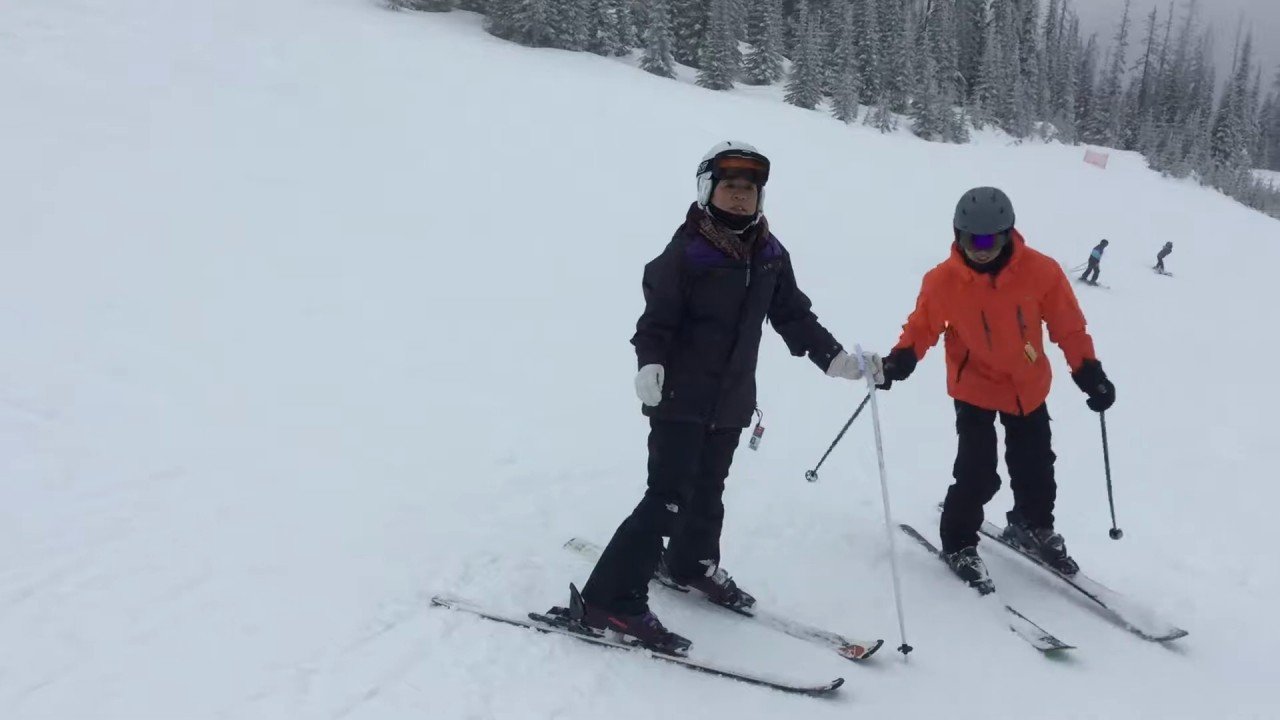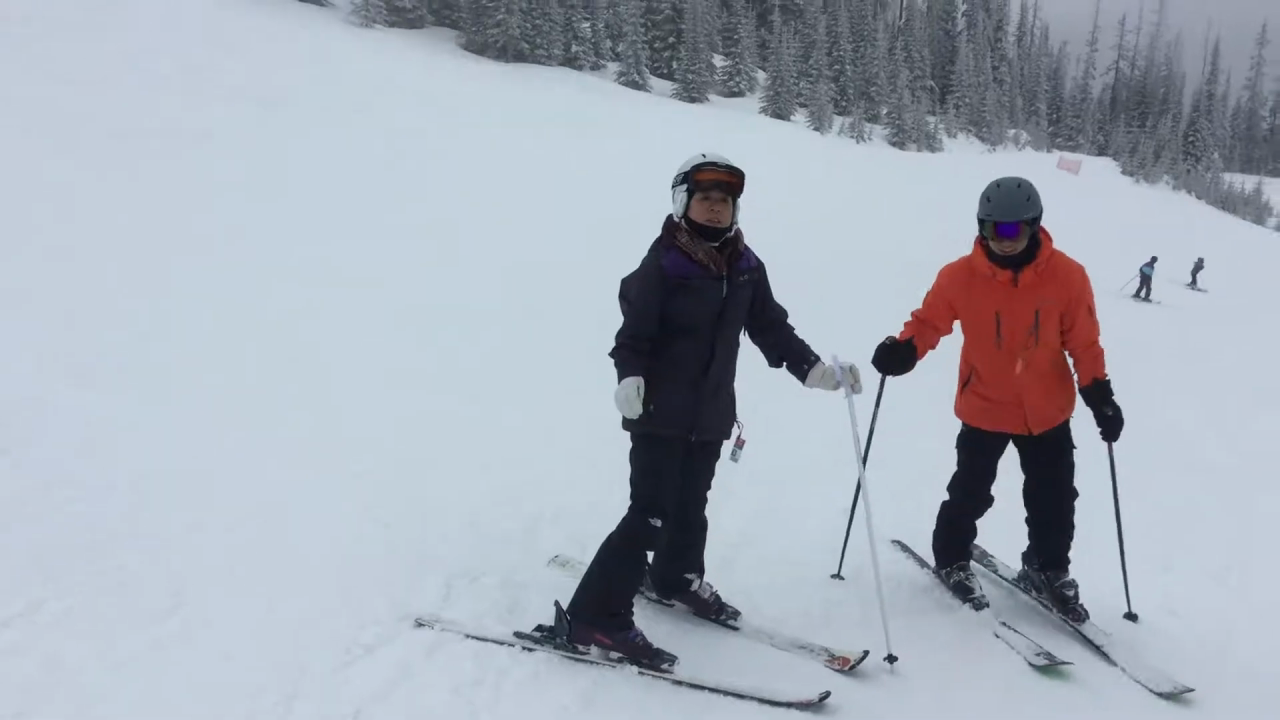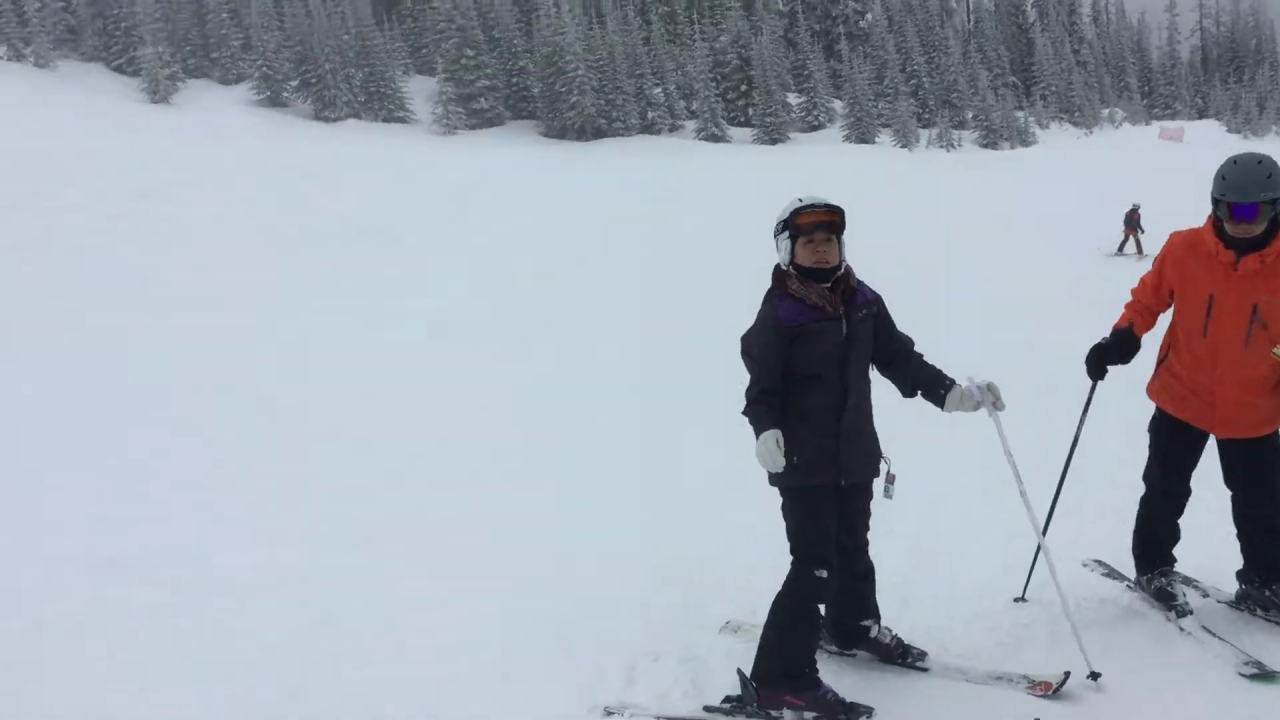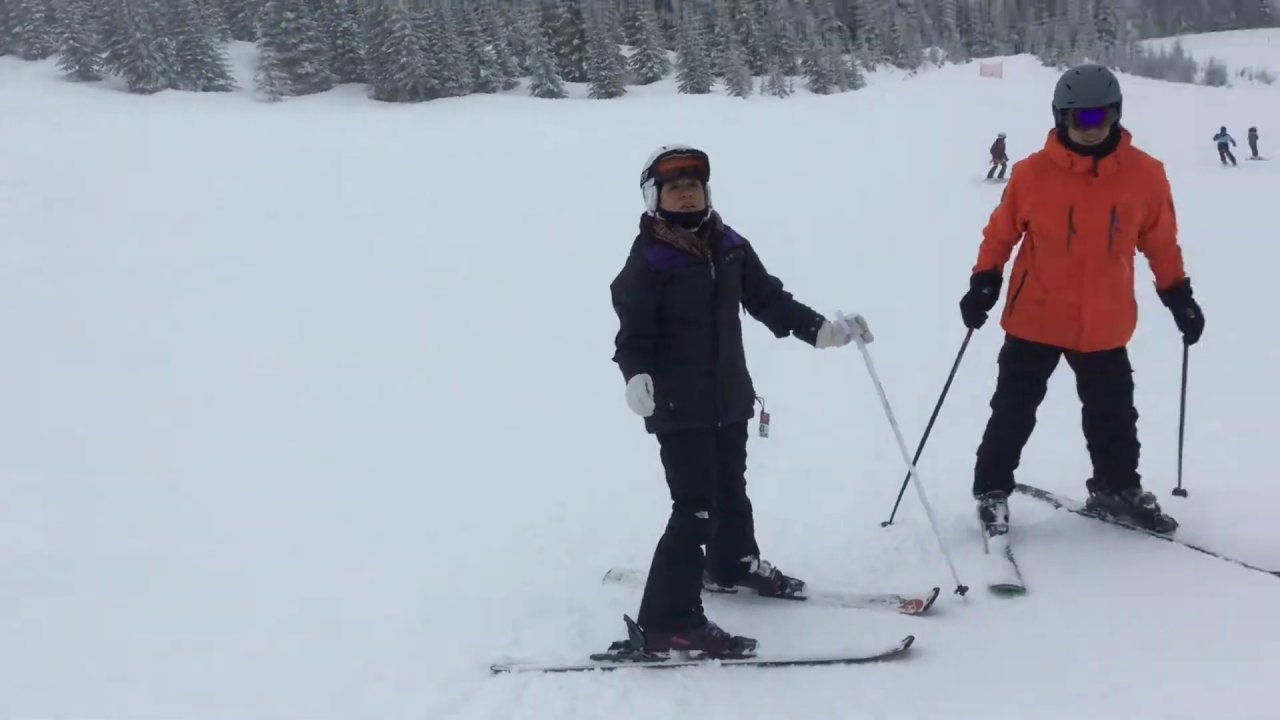
dt=0.5s
person 1, frame 1
left shoulder: (770, 255)
right shoulder: (686, 251)
left elbow: (794, 317)
right elbow: (656, 319)
left wrist: (838, 359)
right wrist: (650, 364)
left hip: (730, 401)
right hip: (680, 398)
left knee: (708, 491)
right knee: (668, 499)
left ankle: (693, 563)
right ankle: (611, 600)
person 1, frame 2
left shoulder: (745, 267)
right shoulder: (662, 264)
left elbow: (770, 327)
right elbow: (634, 332)
left wrist: (814, 369)
right wrist: (630, 377)
left hip: (710, 412)
right hip: (659, 411)
left knee: (691, 505)
right knee: (651, 514)
left ankle: (677, 576)
right ankle: (597, 617)
person 1, frame 3
left shoulder: (863, 303)
right shoulder: (779, 312)
left elbow: (900, 358)
right elbow: (763, 386)
left wrist: (953, 393)
right wrist: (767, 431)
left hip: (855, 454)
right hip: (803, 460)
left knee: (853, 549)
right knee: (815, 566)
left ankle: (854, 624)
right ankle: (781, 678)
person 1, frame 4
left shoulder: (730, 247)
right shoulder: (648, 259)
left elbow: (769, 299)
right elbow: (633, 331)
left wrist: (821, 329)
right wrist: (637, 375)
left hip: (730, 396)
right hip: (678, 404)
left knee: (730, 489)
right knee: (695, 508)
left ankle: (736, 562)
right ankle: (668, 620)
person 2, frame 1
left shoulder: (1043, 272)
right shoulder: (942, 280)
left elbow: (1067, 323)
right elbow: (922, 328)
left wrist: (1090, 371)
right wrist: (900, 358)
left hip: (1028, 386)
right hip: (975, 385)
left knee: (1035, 464)
right knee: (977, 472)
left ankle: (1031, 525)
right ankle: (959, 544)
person 2, frame 2
left shoulder: (1067, 276)
right shoulder: (960, 276)
left elbow: (1084, 341)
right elbow: (929, 321)
left wrist: (1098, 393)
right wrist: (902, 349)
left hip: (1048, 409)
right hip: (985, 406)
left knee: (1055, 495)
right knee: (970, 493)
left ankle: (1048, 569)
right ankle: (951, 560)
person 2, frame 3
right shoulder: (1184, 249)
right elbow: (1150, 296)
right wrist: (1122, 338)
right hip: (1181, 396)
right knee: (1165, 491)
right ankle: (1153, 566)
person 2, frame 4
left shoulder: (1144, 174)
right shoulder: (1032, 172)
left elbow: (1160, 241)
right elbow: (1001, 231)
left wrist: (1178, 294)
right wrist: (984, 280)
left hip: (1104, 324)
right hip: (1034, 320)
left knee: (1112, 413)
right knee: (1012, 411)
left ankle: (1117, 486)
right ankle: (991, 491)
